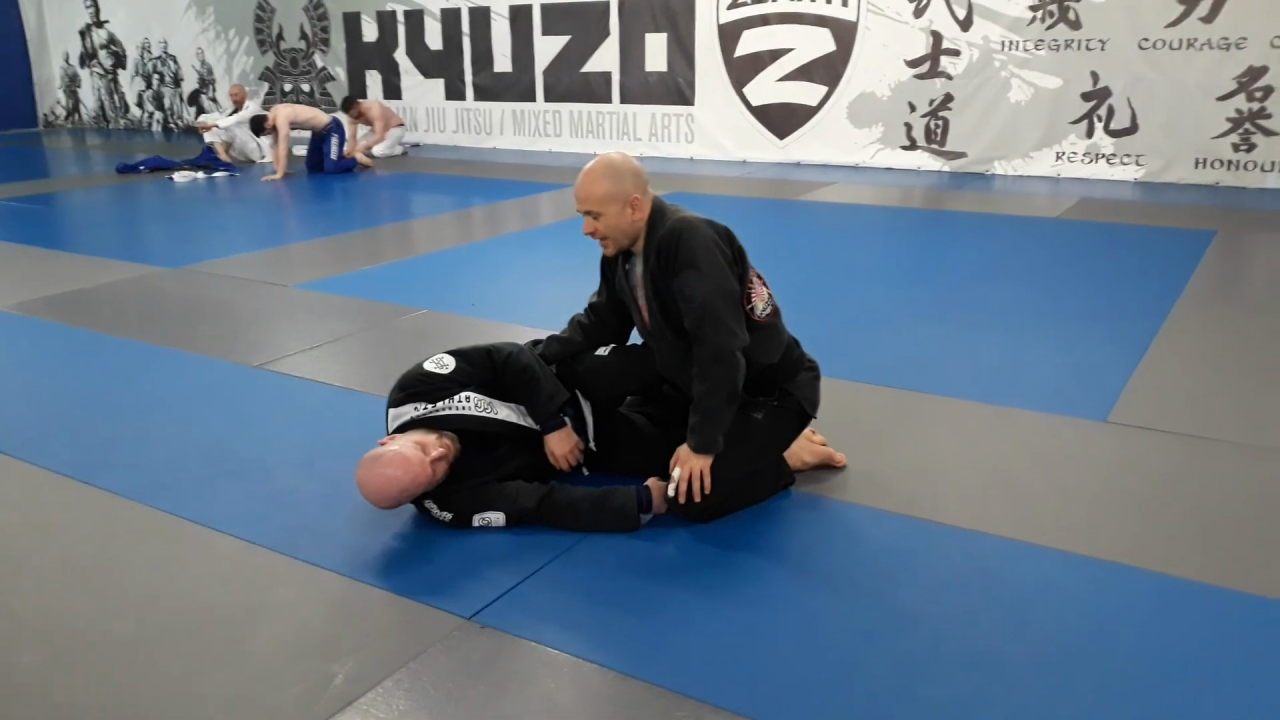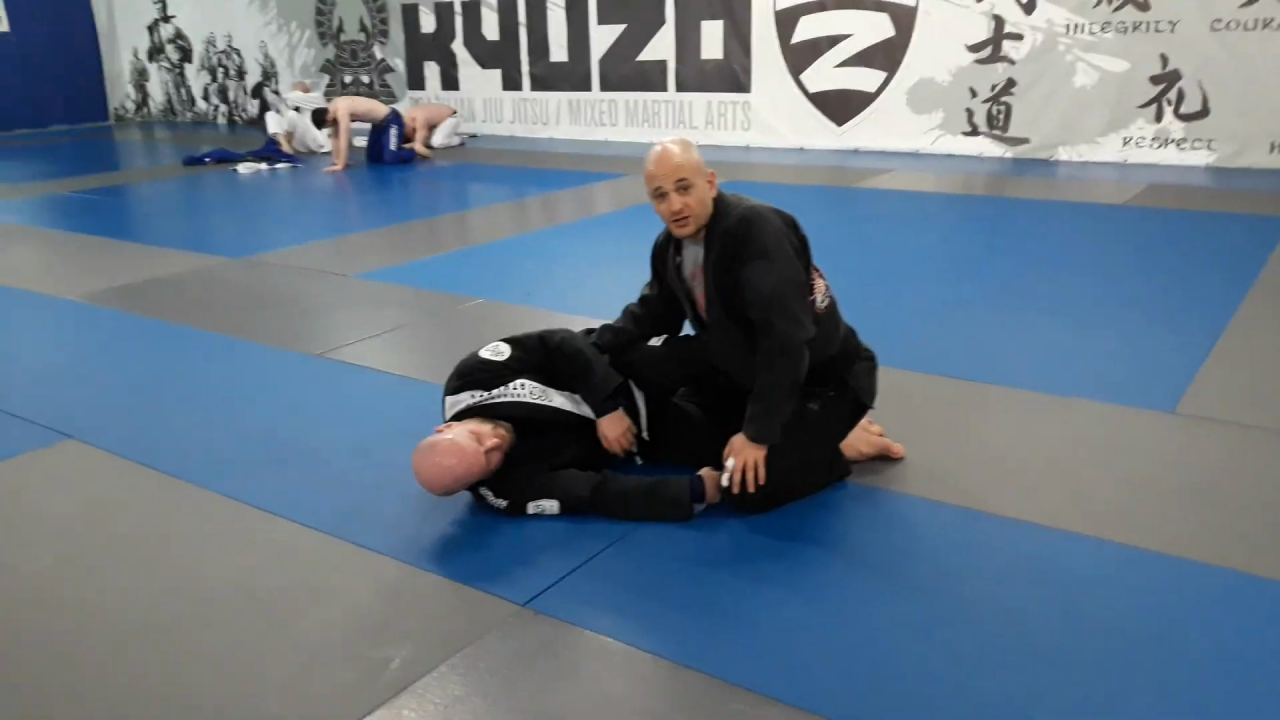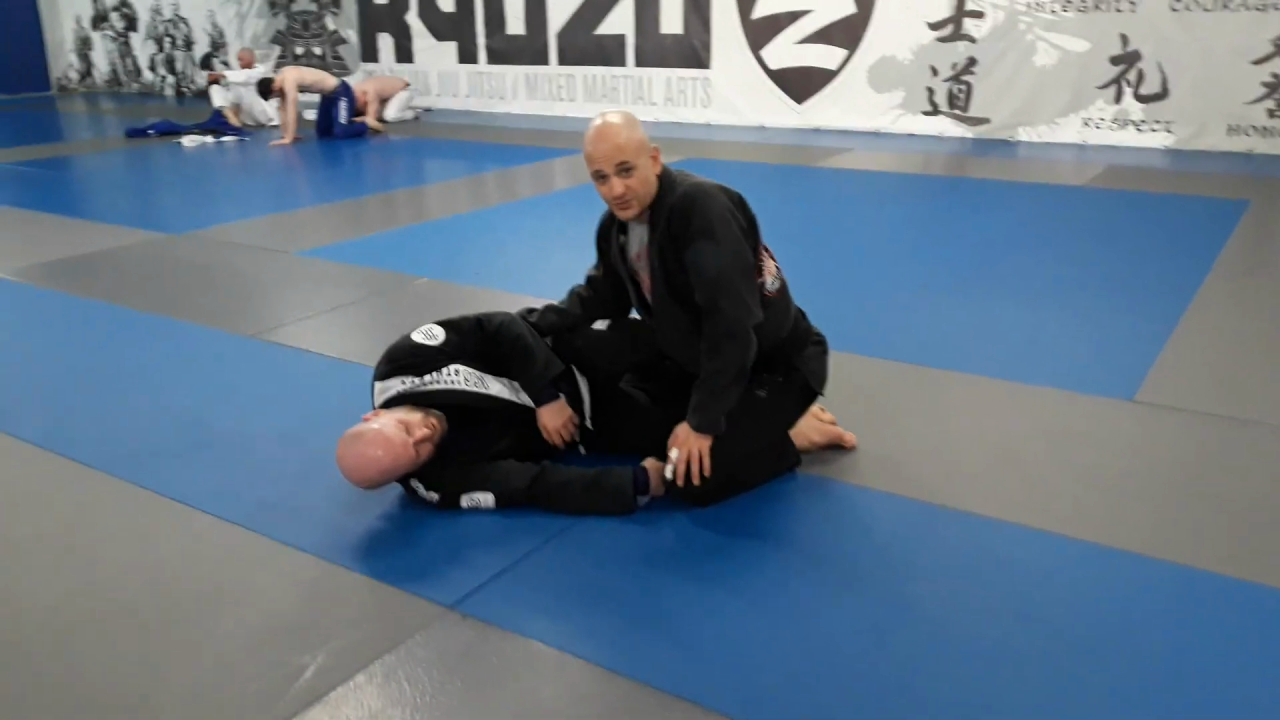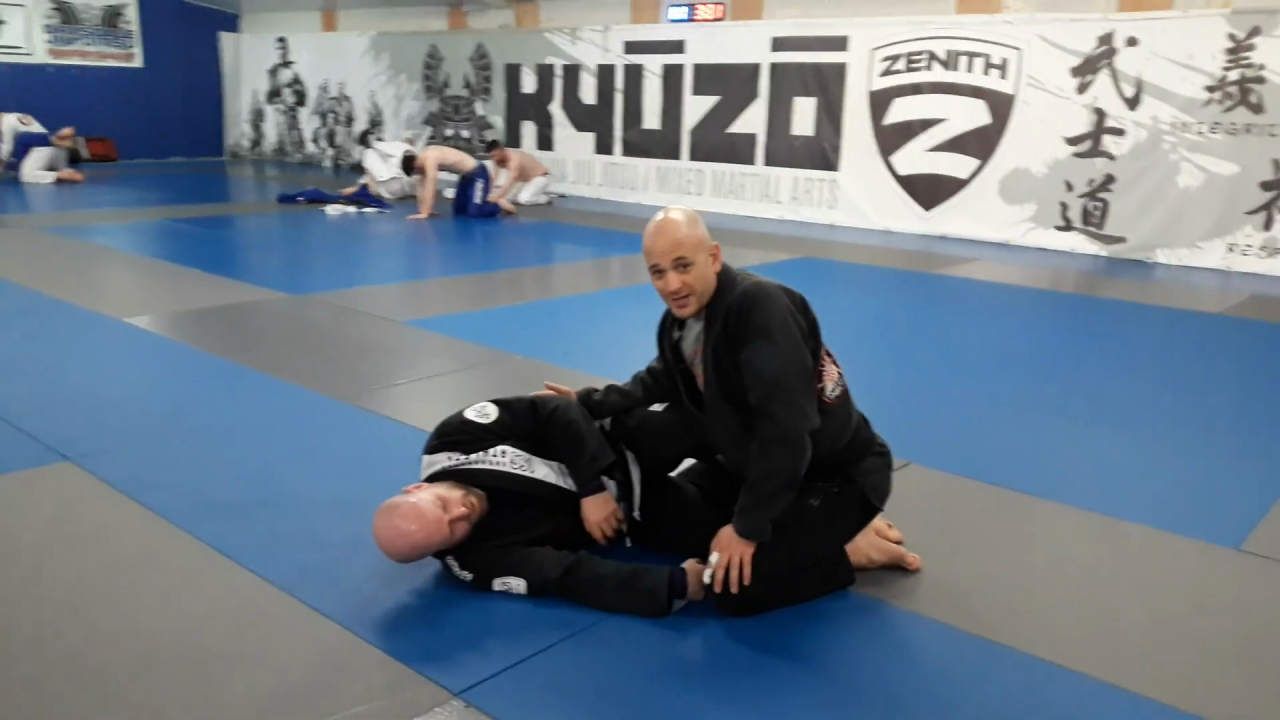
dt=1s
person 1, frame 1
left shoulder: (691, 243)
right shoulder: (620, 251)
left elbow: (720, 350)
right elbow: (601, 322)
left wrist: (702, 442)
right wrist: (537, 355)
left hip: (768, 388)
left knee: (695, 499)
left ankle: (791, 451)
person 1, frame 2
left shoulder: (755, 230)
right shoulder: (670, 244)
left elbow: (785, 341)
right elbow: (652, 313)
left wrist: (758, 433)
right wrist: (592, 346)
left hip: (822, 377)
right hip: (742, 365)
left knee: (752, 490)
left ankle: (843, 442)
person 1, frame 3
left shoulder: (703, 209)
right shoulder: (617, 223)
left elbow: (733, 325)
right elbow: (601, 297)
left wrist: (703, 421)
right wrist: (530, 324)
left hip: (773, 361)
right hip: (693, 351)
left knee: (698, 481)
left ankle: (794, 431)
person 1, frame 4
left shoulder: (761, 309)
right shoulder: (680, 318)
left elbow: (785, 431)
right elbow: (662, 382)
left wrist: (748, 527)
right wrist: (589, 402)
left hip: (837, 473)
right hip: (758, 465)
left knee: (739, 588)
right knee: (677, 517)
left ankle: (854, 547)
person 2, frame 1
left shoulder: (417, 387)
right shoulder: (455, 503)
left elbow: (508, 359)
right elbow: (546, 505)
left wrist: (553, 421)
right wrist: (648, 501)
left hip: (569, 380)
right hip: (590, 442)
person 2, frame 2
left shoulder: (471, 377)
right shoulder: (509, 492)
left elbow: (560, 345)
right elbow: (602, 494)
left wrist: (608, 405)
right wrist: (698, 490)
person 2, frame 3
left shoulder: (403, 360)
right shoulder: (442, 483)
left elbow: (498, 328)
right elbow: (542, 487)
left wrist: (547, 395)
right wrist: (643, 481)
person 2, frame 4
left shoulder: (454, 439)
right shoulder: (480, 566)
left elbow: (555, 412)
left wrist: (592, 487)
right wrist: (682, 585)
right hip: (610, 509)
